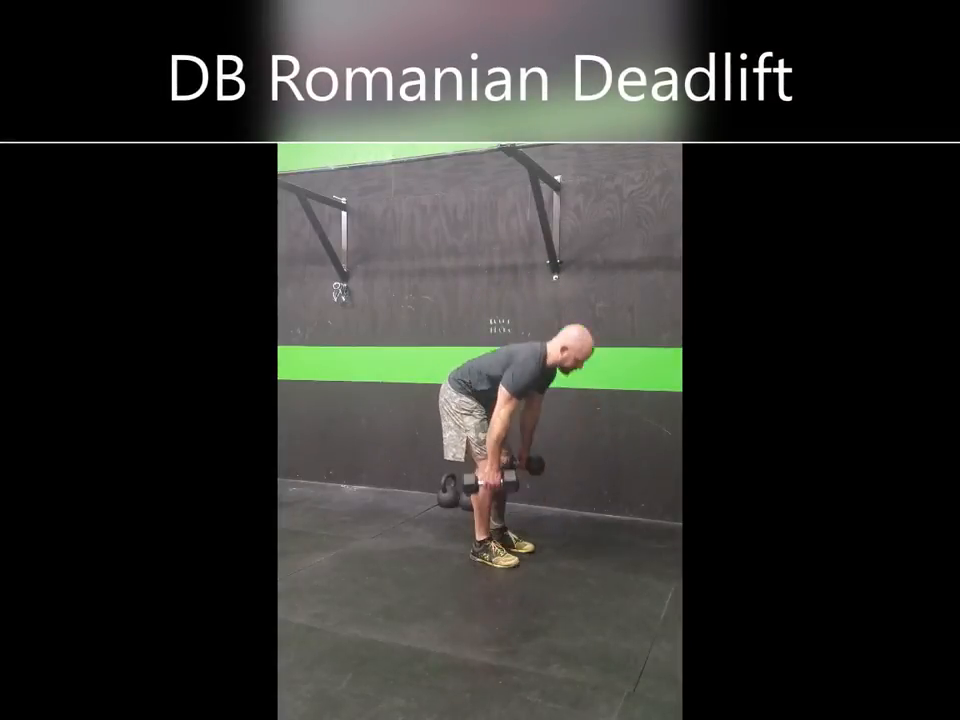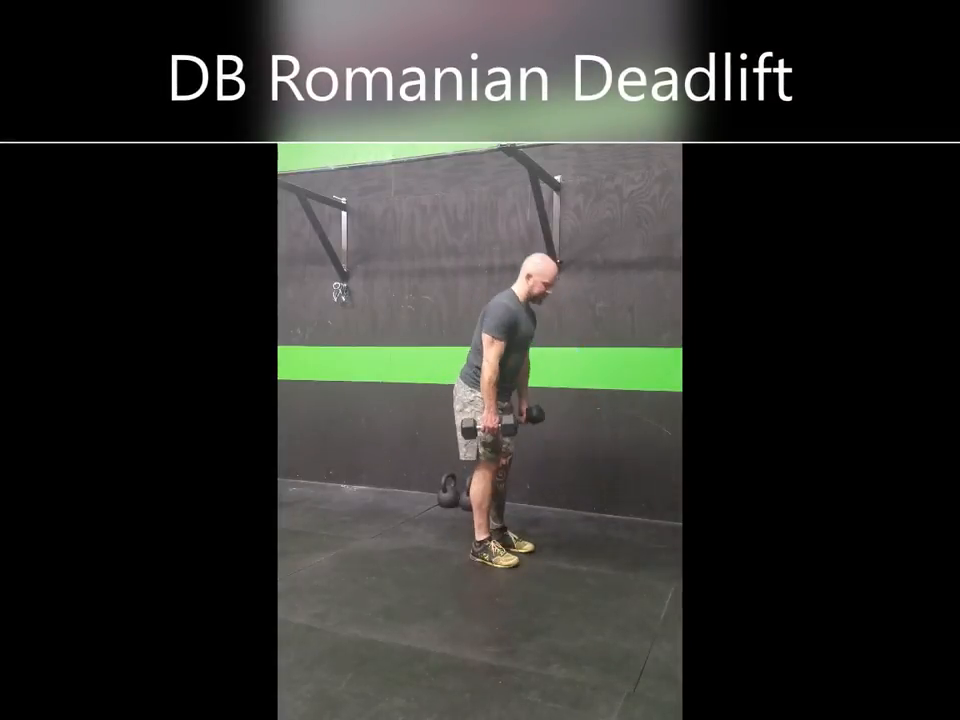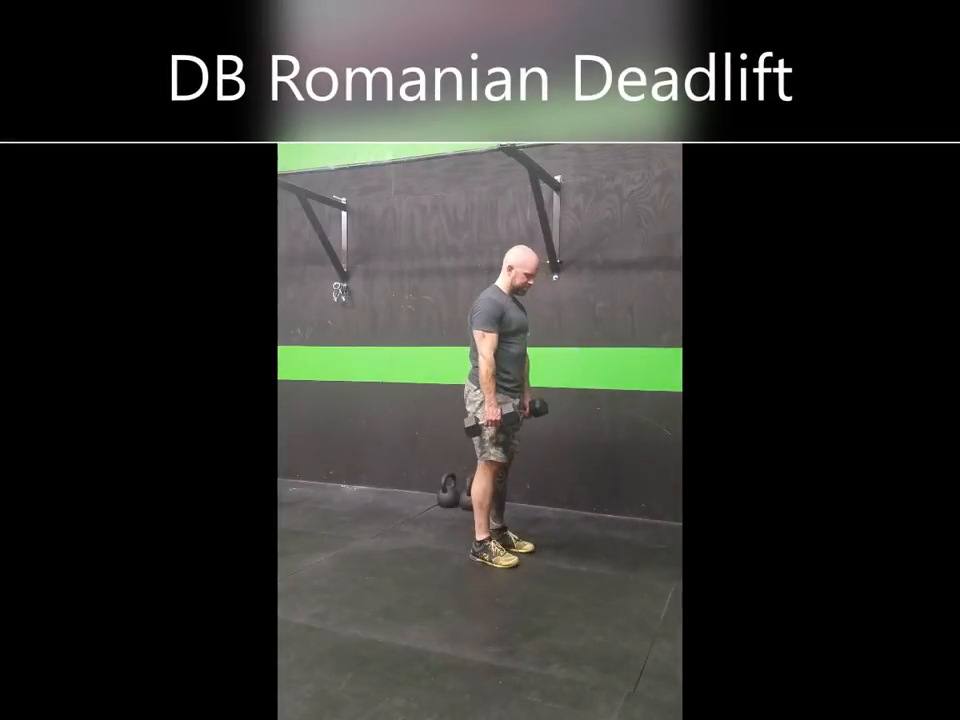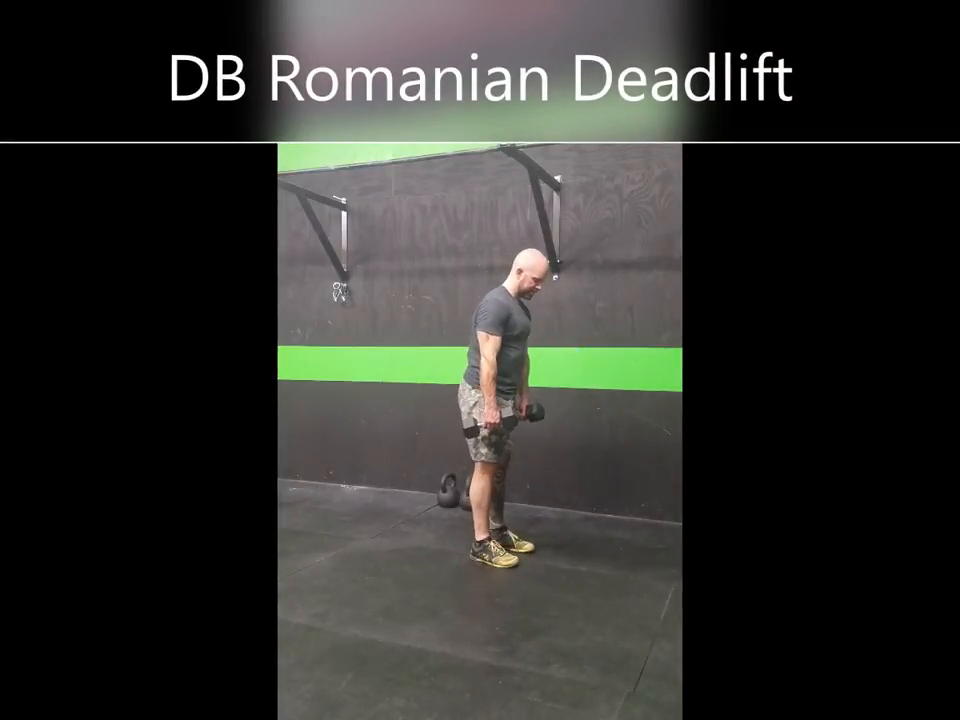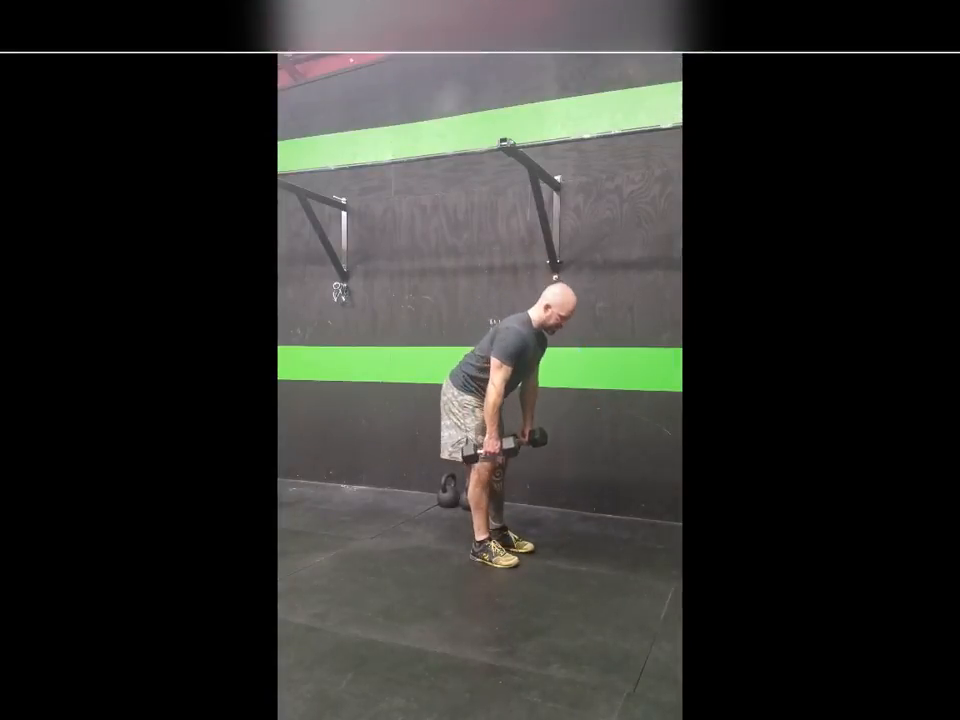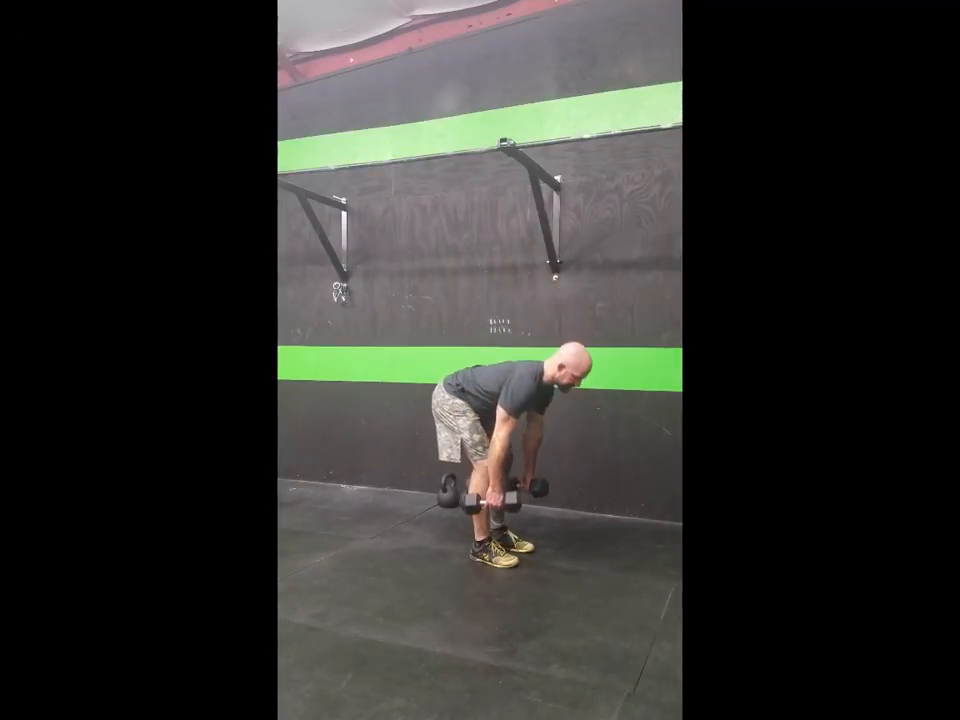
dt=0.4s
person 1, frame 1
left shoulder: (545, 366)
right shoulder: (526, 364)
left elbow: (532, 409)
right elbow: (501, 416)
left wrist: (525, 450)
right wrist: (491, 469)
left hip: (481, 396)
right hip: (461, 396)
left knee: (503, 459)
right knee: (487, 462)
left ankle: (499, 532)
right ankle: (482, 544)
person 1, frame 2
left shoulder: (528, 313)
right shoulder: (503, 308)
left elbow: (522, 360)
right elbow: (490, 363)
left wrist: (523, 400)
right wrist: (489, 411)
left hip: (500, 395)
right hip: (476, 393)
left knee: (502, 463)
right knee: (487, 465)
left ankle: (498, 531)
right ankle: (481, 543)
person 1, frame 3
left shoulder: (514, 304)
right shoulder: (489, 303)
right elbow: (485, 357)
left wrist: (526, 394)
right wrist: (491, 404)
left hip: (509, 397)
right hip: (489, 396)
left knee: (502, 466)
right knee: (489, 466)
left ankle: (498, 530)
right ankle: (482, 543)
person 1, frame 4
left shoulder: (520, 308)
right shoulder: (495, 304)
right elbow: (487, 359)
left wrist: (523, 396)
right wrist: (490, 406)
left hip: (506, 397)
right hip: (483, 395)
left knee: (500, 465)
right knee: (486, 466)
left ankle: (498, 530)
right ankle: (481, 543)
person 1, frame 5
left shoulder: (538, 338)
right shoulder: (514, 332)
left elbow: (530, 382)
right elbow: (496, 385)
left wrist: (528, 423)
right wrist: (491, 436)
left hip: (484, 399)
right hip: (464, 394)
left knee: (498, 464)
right knee: (484, 466)
left ankle: (498, 531)
right ankle: (482, 544)
person 1, frame 6
left shoulder: (544, 387)
right shoulder: (523, 382)
left elbow: (534, 431)
right elbow: (501, 437)
left wrist: (529, 472)
right wrist: (495, 489)
left hip: (474, 403)
right hip: (452, 399)
left knee: (503, 461)
right knee: (485, 464)
left ankle: (499, 531)
right ankle: (482, 545)
